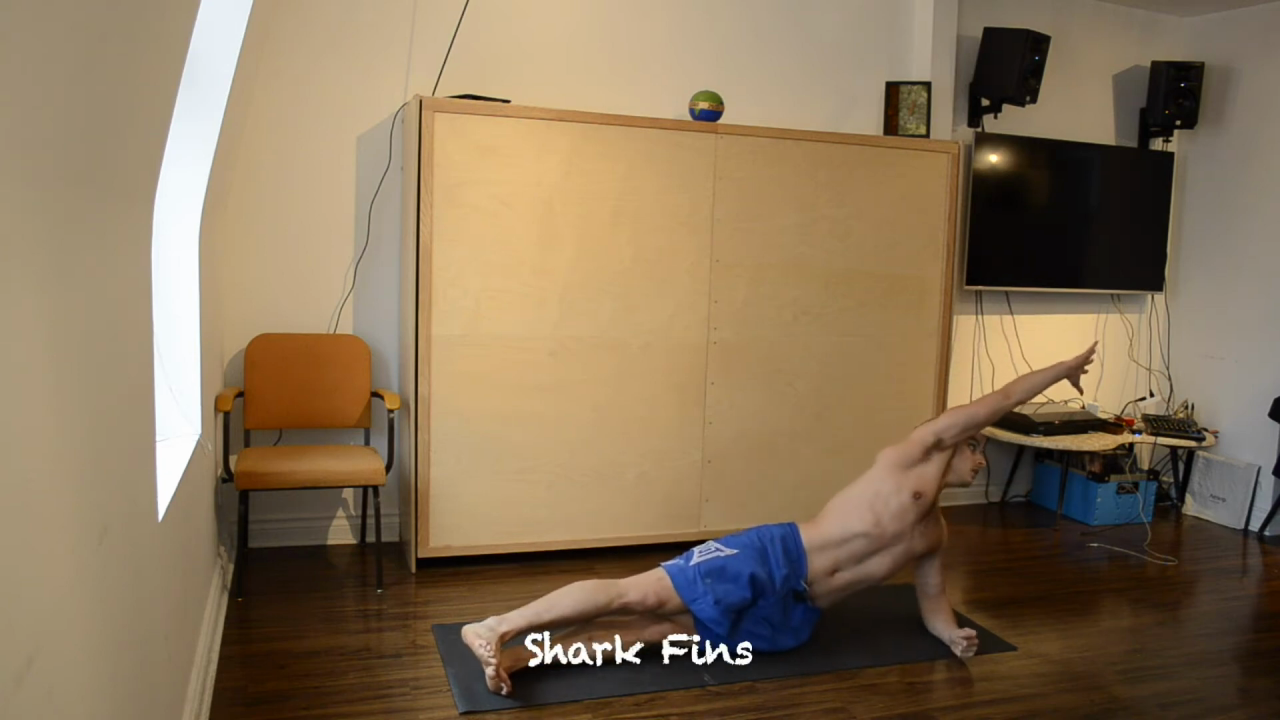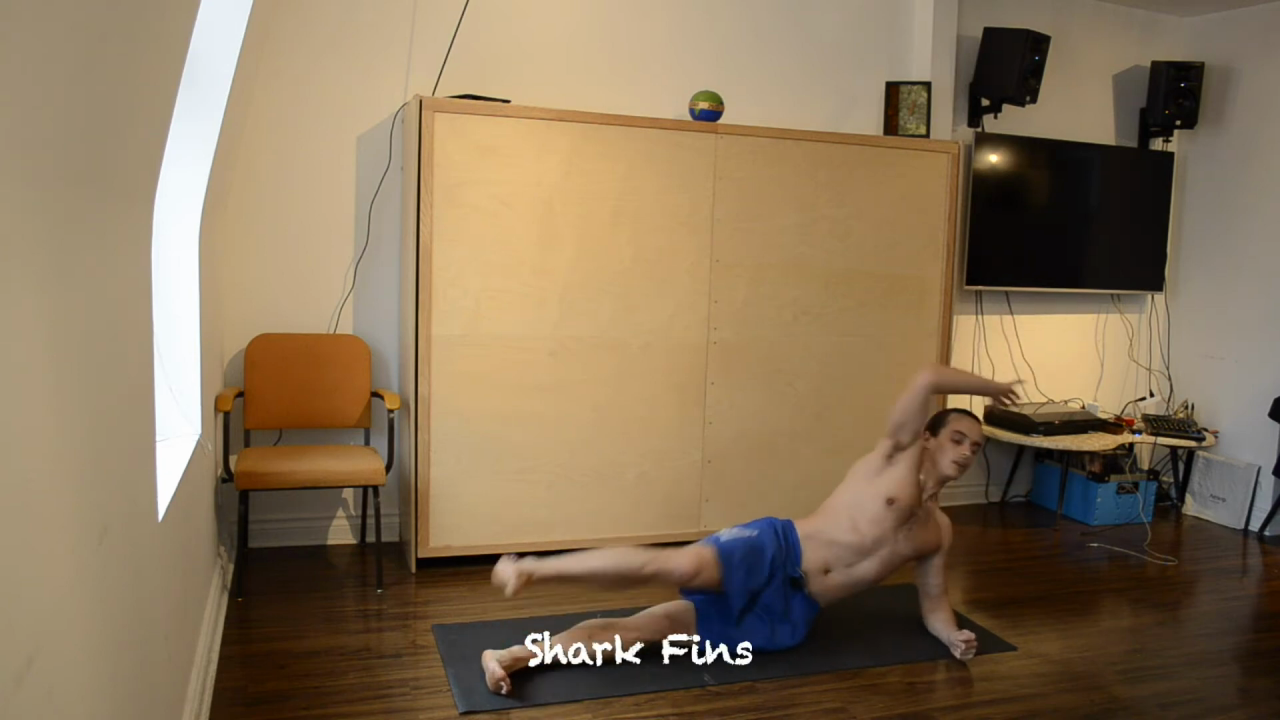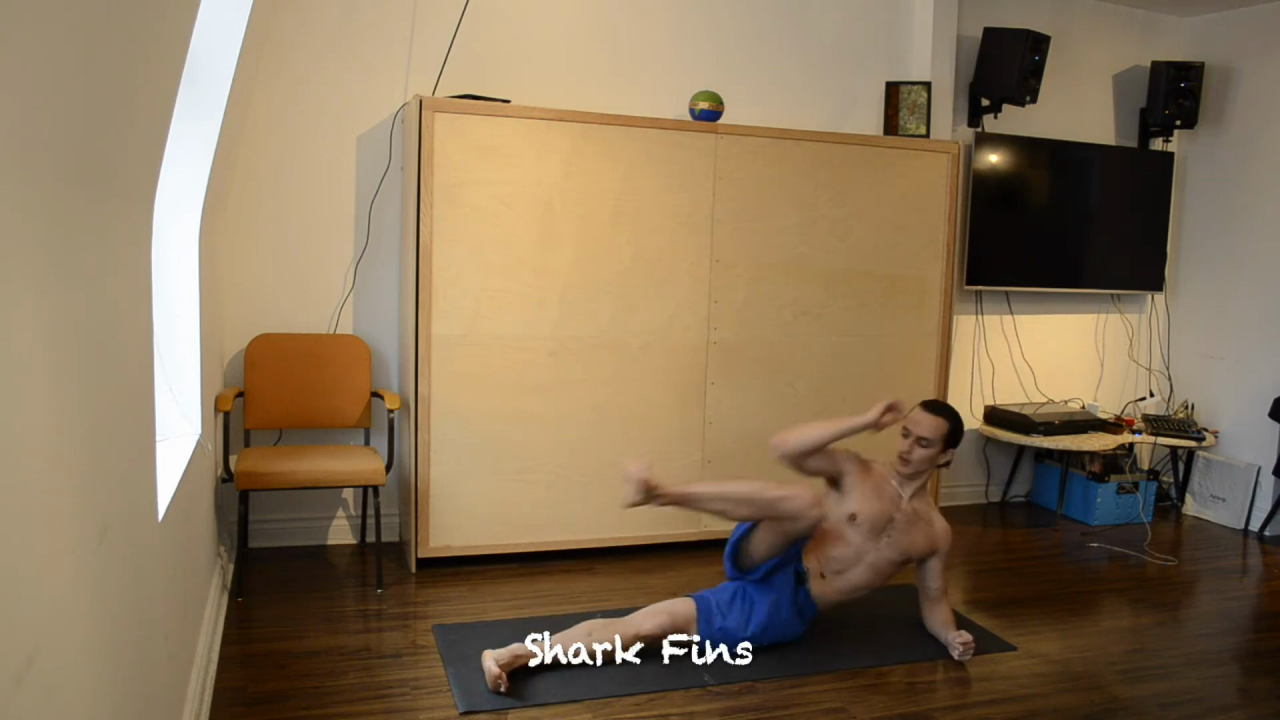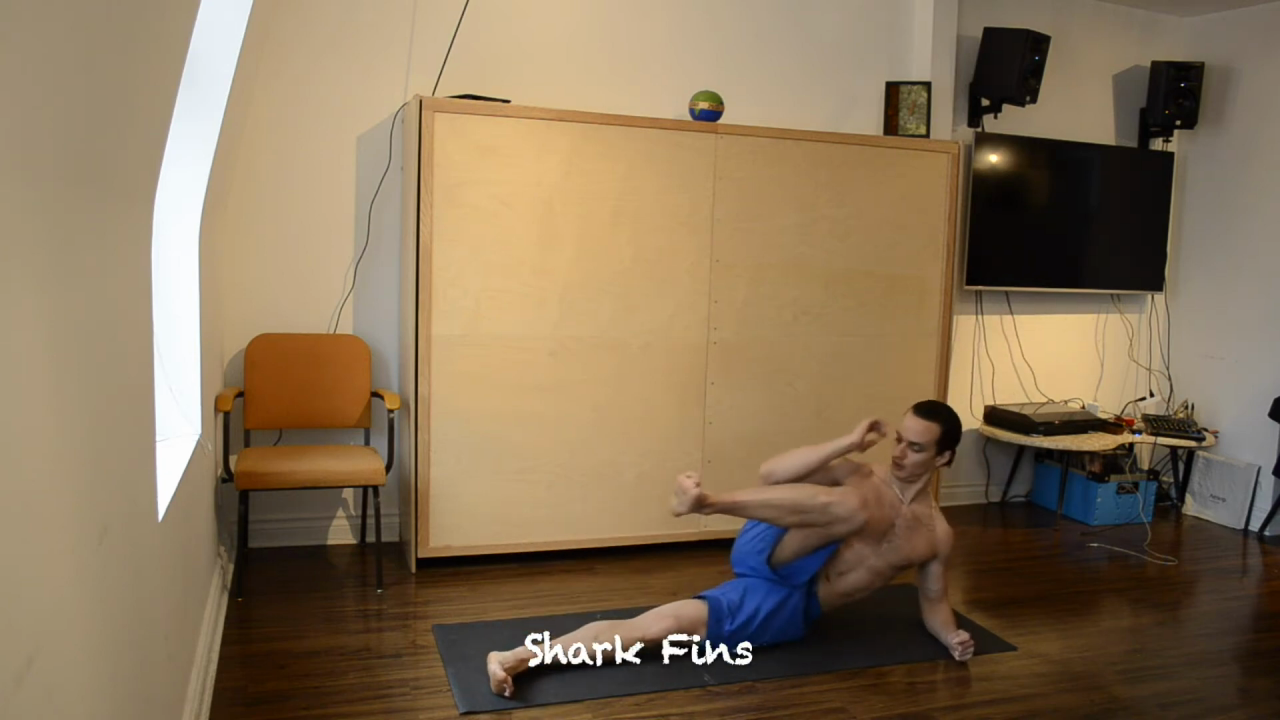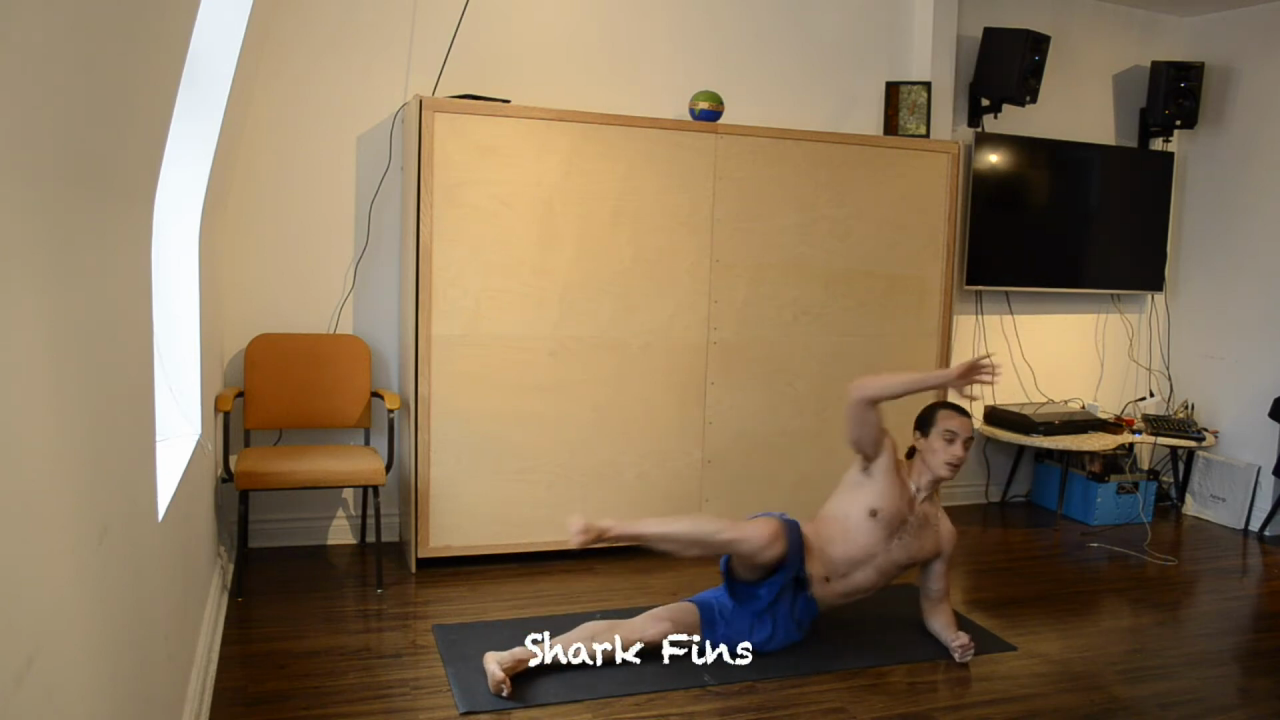
dt=0.3s
person 1, frame 1
left shoulder: (933, 532)
right shoulder: (919, 453)
left elbow: (932, 599)
right elbow: (996, 401)
left wrist: (953, 635)
right wrist: (1064, 368)
left hip: (789, 616)
right hip: (770, 560)
left knee: (664, 629)
right knee: (640, 597)
left ankle: (519, 655)
right ankle: (496, 630)
person 1, frame 2
left shoulder: (939, 531)
right shoulder: (900, 454)
left elbow: (934, 602)
right elbow: (925, 380)
left wrist: (952, 633)
right wrist: (988, 386)
left hip: (791, 611)
right hip: (771, 556)
left knee: (660, 625)
right knee: (682, 568)
left ankle: (519, 655)
right ankle: (534, 566)
person 1, frame 3
left shoulder: (935, 533)
right shoulder: (857, 472)
left elbow: (934, 601)
right elbow: (784, 447)
left wrist: (952, 635)
right wrist: (865, 421)
left hip: (789, 613)
right hip: (770, 567)
left knee: (662, 623)
right knee: (806, 502)
left ankle: (519, 655)
person 1, frame 4
left shoulder: (937, 535)
right shoulder: (858, 475)
left elbow: (934, 601)
right elbow: (770, 473)
left wrist: (951, 635)
right wrist: (849, 444)
left hip: (793, 613)
right hip: (772, 565)
left knee: (665, 625)
right knee: (845, 505)
left ankle: (523, 658)
person 1, frame 5
left shoulder: (941, 534)
right shoulder: (882, 463)
left elbow: (934, 602)
right elbow: (859, 395)
left wrist: (952, 636)
right wrist: (944, 377)
left hip: (790, 616)
right hip: (770, 567)
left knee: (659, 629)
right knee: (762, 539)
left ankle: (524, 658)
right ankle: (611, 530)
